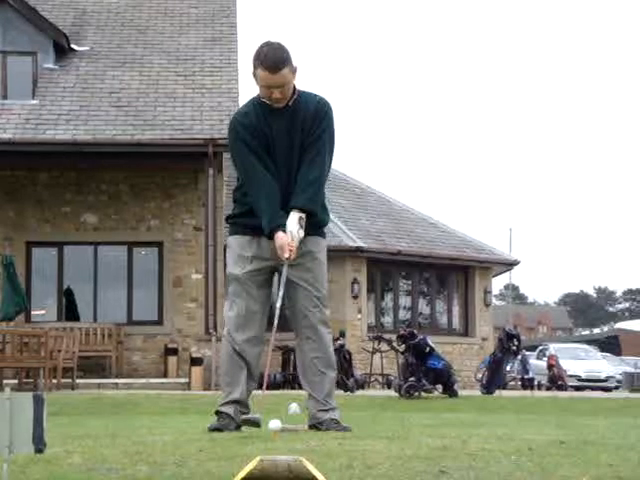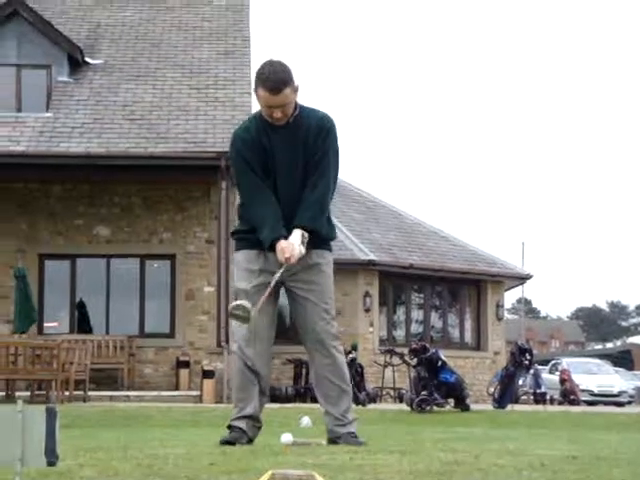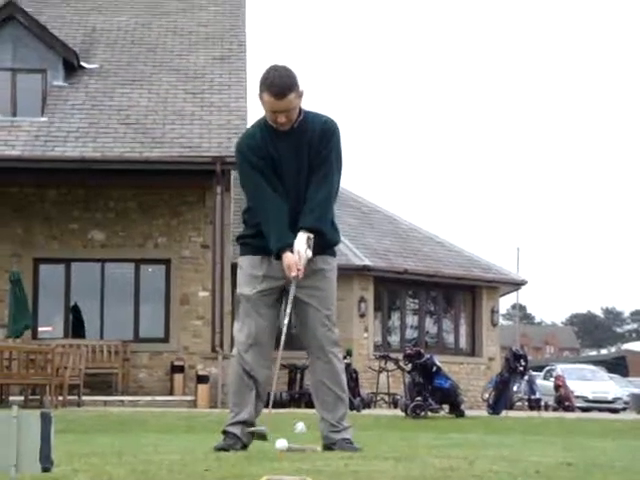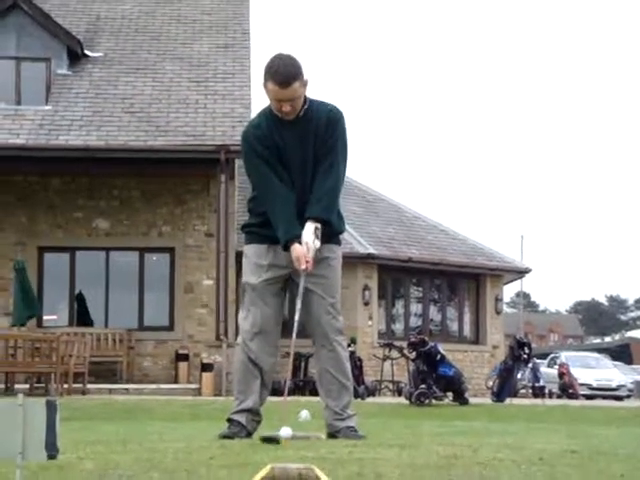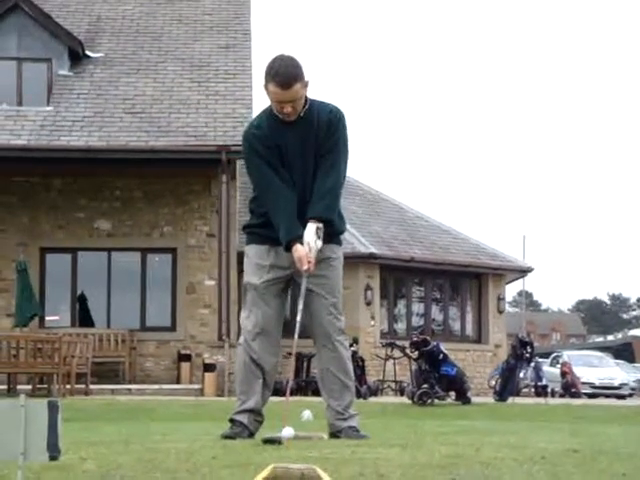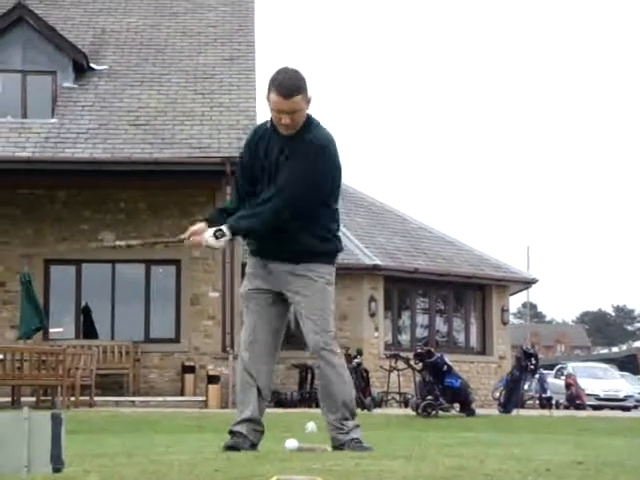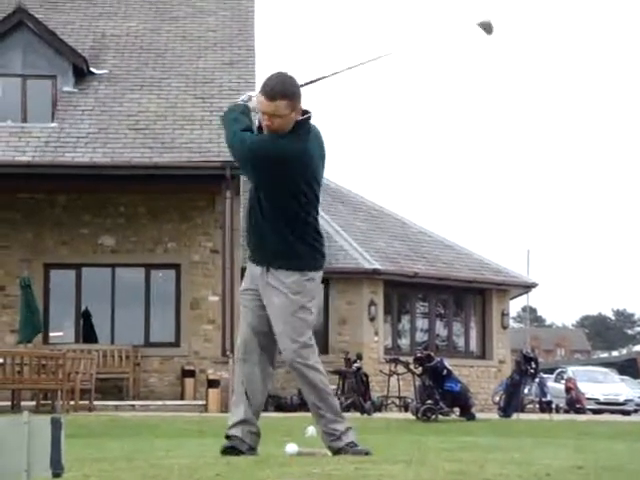
dt=0.4s
person 1, frame 1
left shoulder: (318, 110)
right shoulder: (243, 121)
left elbow: (315, 171)
right elbow: (257, 180)
left wrist: (297, 217)
right wrist: (276, 230)
left hip: (306, 230)
right hip: (251, 232)
left knee: (313, 323)
right knee: (241, 323)
left ankle: (323, 412)
right ankle: (232, 409)
person 1, frame 2
left shoulder: (321, 126)
right shoulder: (245, 137)
left elbow: (321, 186)
right elbow: (255, 196)
left wrist: (300, 234)
right wrist: (277, 239)
left hip: (311, 245)
right hip: (258, 247)
left knee: (324, 337)
right knee: (250, 340)
left ankle: (341, 426)
right ankle: (245, 422)
person 1, frame 3
left shoulder: (325, 130)
right shoulder: (250, 143)
left elbow: (324, 190)
right elbow: (265, 201)
left wrist: (304, 237)
right wrist: (284, 250)
left hip: (315, 251)
right hip: (262, 253)
left knee: (324, 343)
right knee: (250, 343)
left ankle: (336, 432)
right ankle: (239, 428)
person 1, frame 4
left shoulder: (330, 119)
right shoulder: (256, 133)
left elbow: (330, 179)
right elbow: (272, 191)
left wrist: (313, 227)
right wrist: (292, 240)
left hip: (321, 240)
right hip: (267, 241)
left knee: (329, 332)
right knee: (255, 331)
left ankle: (341, 419)
right ankle: (244, 416)
person 1, frame 5
left shoulder: (331, 119)
right shoulder: (256, 133)
left elbow: (330, 180)
right elbow: (274, 192)
left wrist: (314, 227)
right wrist: (293, 241)
left hip: (322, 241)
right hip: (268, 242)
left knee: (331, 332)
right knee: (257, 332)
left ankle: (343, 419)
right ankle: (246, 416)
person 1, frame 6
left shoulder: (319, 147)
right shoulder: (259, 137)
left elbow: (277, 204)
right elbow: (243, 194)
left wrist: (224, 232)
right wrist: (214, 221)
left hip: (310, 261)
right hip: (263, 259)
left knee: (323, 344)
right knee: (254, 345)
left ankle: (345, 431)
right ankle: (246, 428)
person 1, frame 7
left shoulder: (286, 150)
right shoulder: (305, 136)
left elbow: (240, 140)
right elbow: (260, 149)
left wrist: (237, 111)
right wrist: (252, 119)
left hip: (293, 269)
right hip: (262, 264)
left knee: (298, 353)
right knee: (249, 348)
left ankle: (339, 436)
right ankle: (243, 433)
